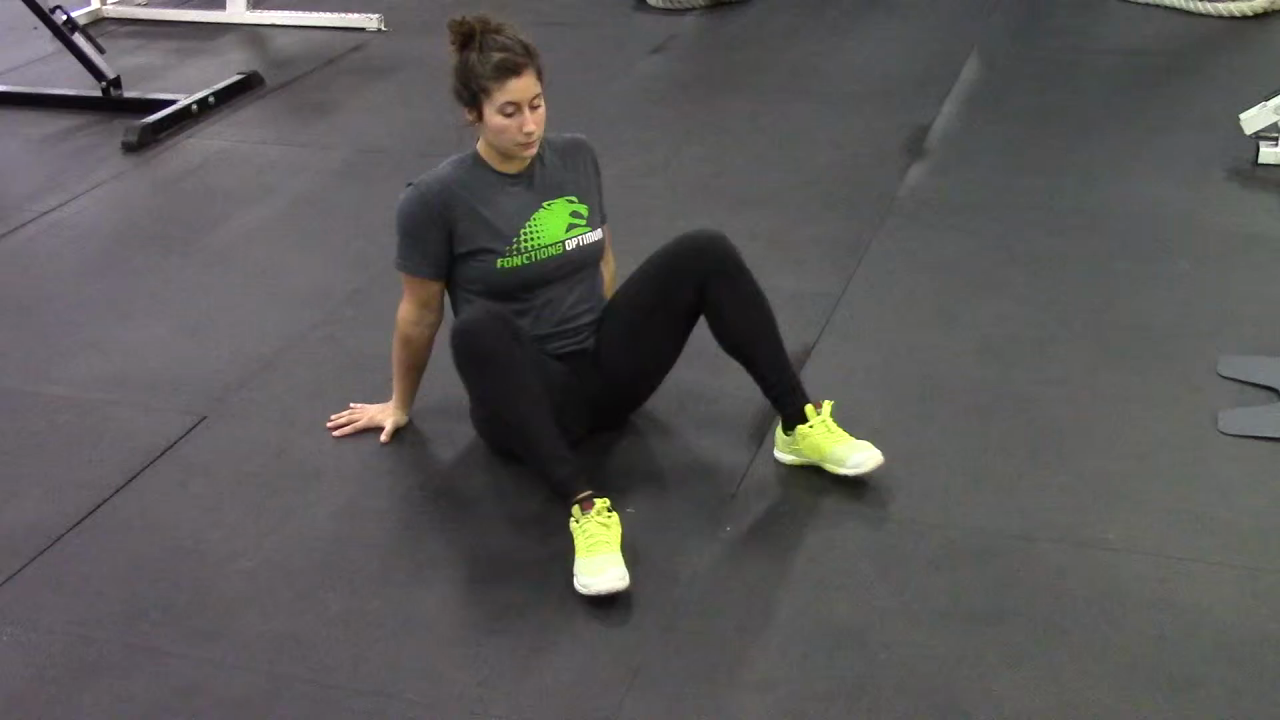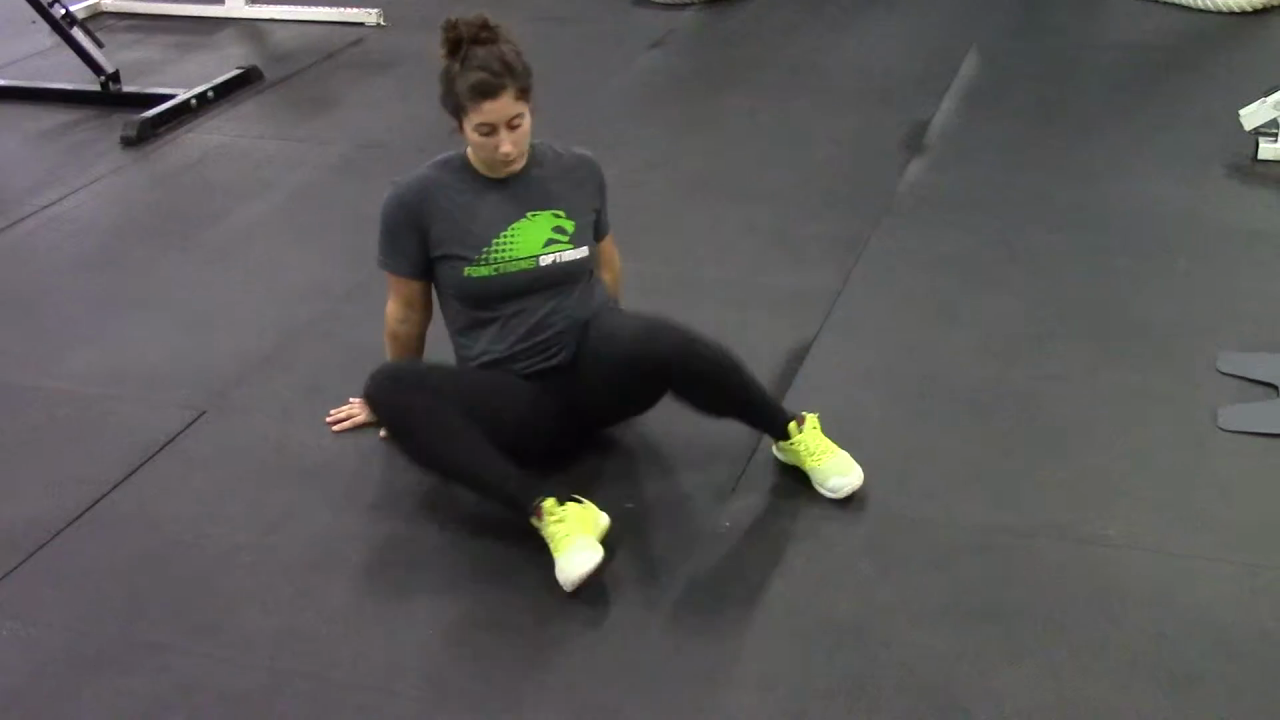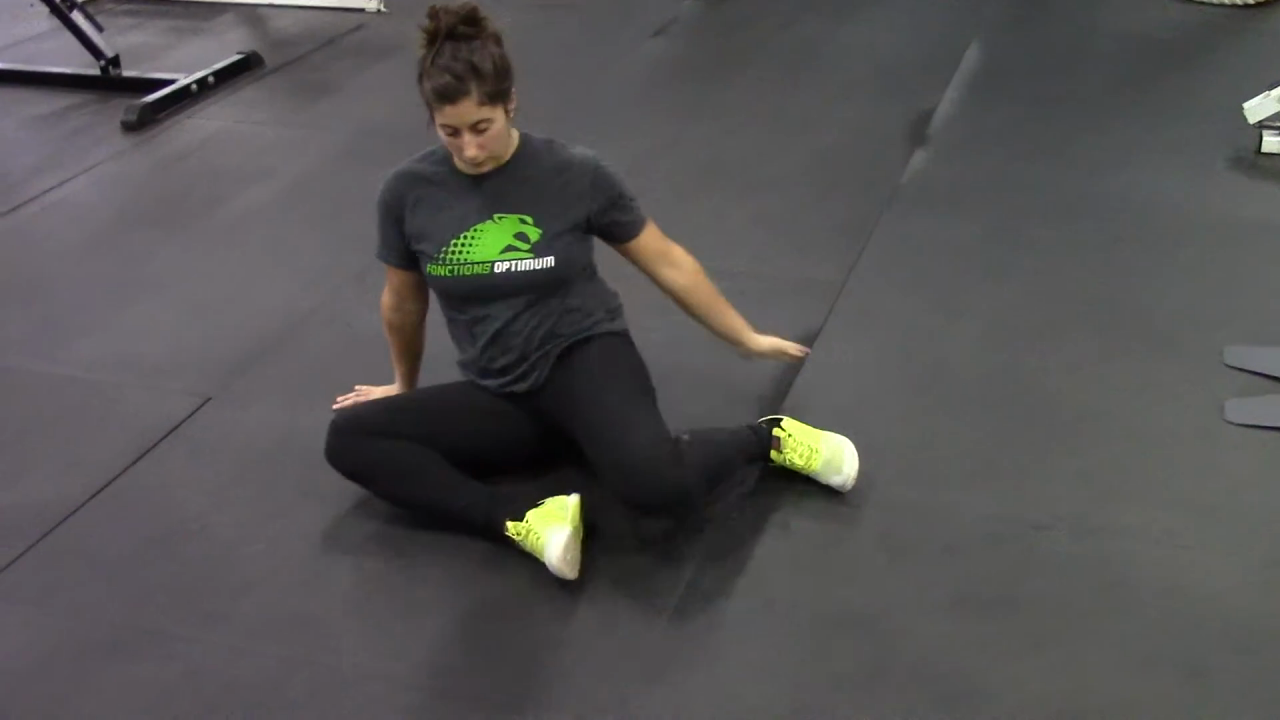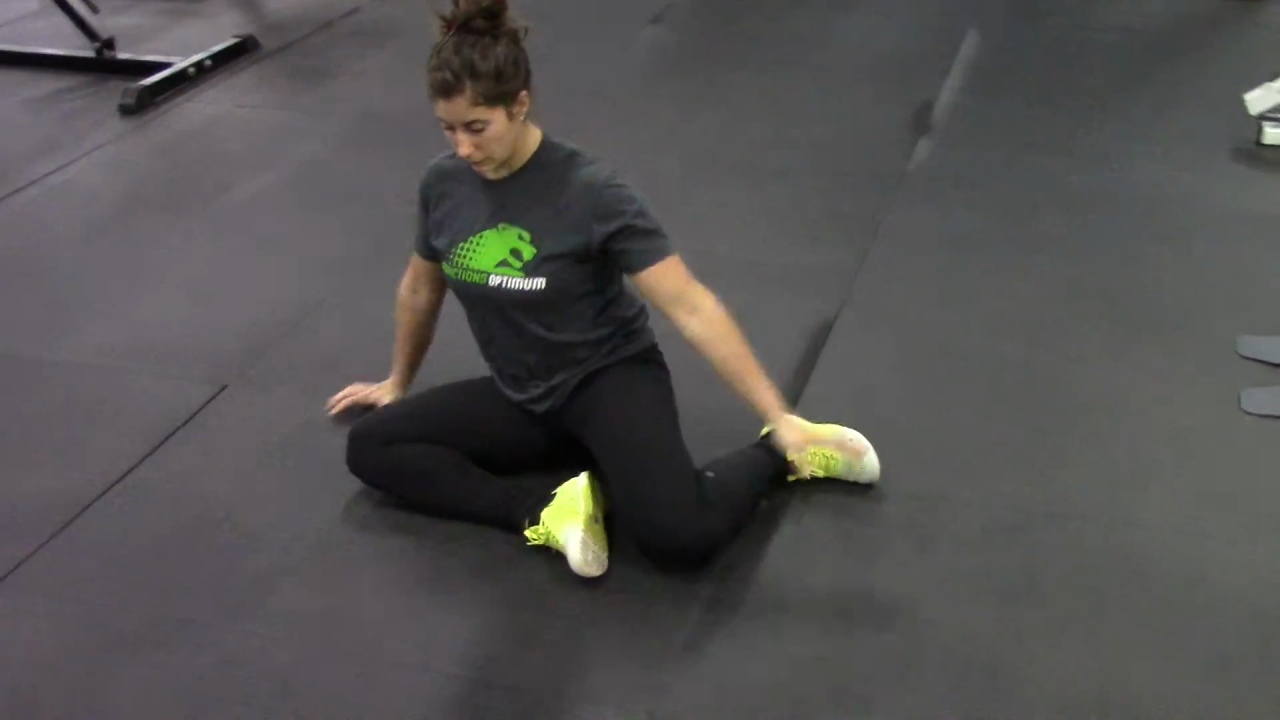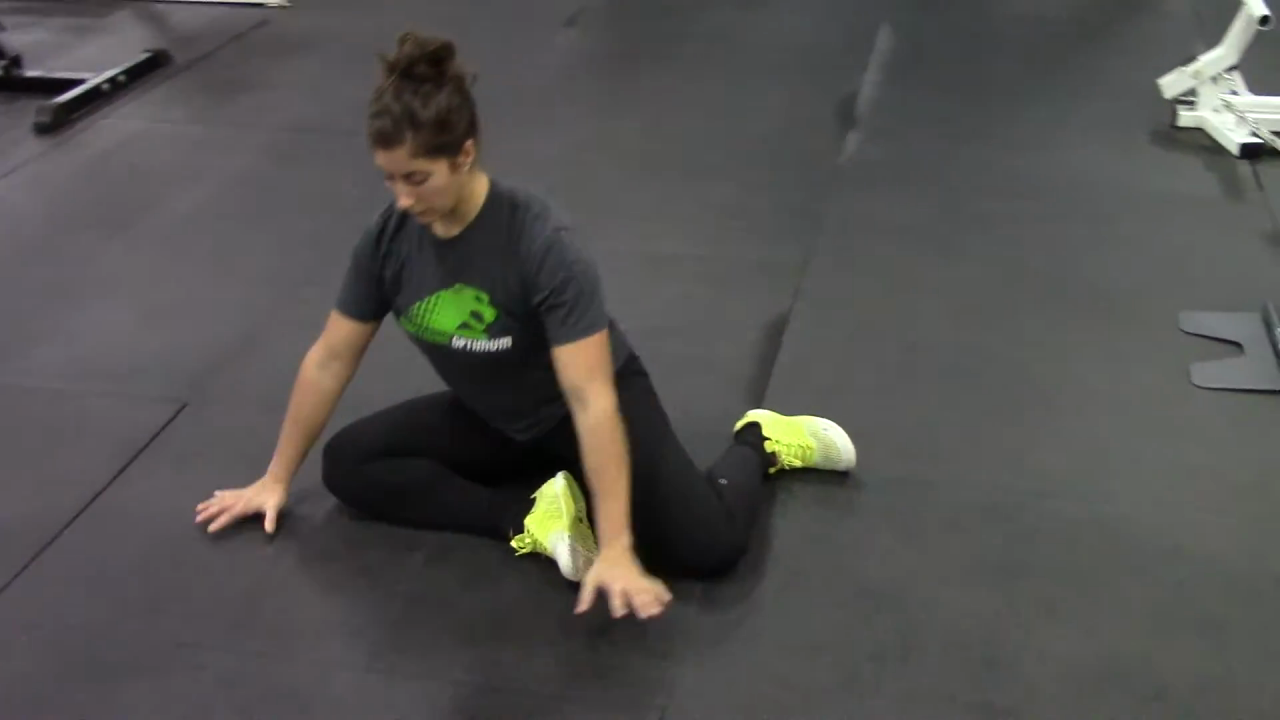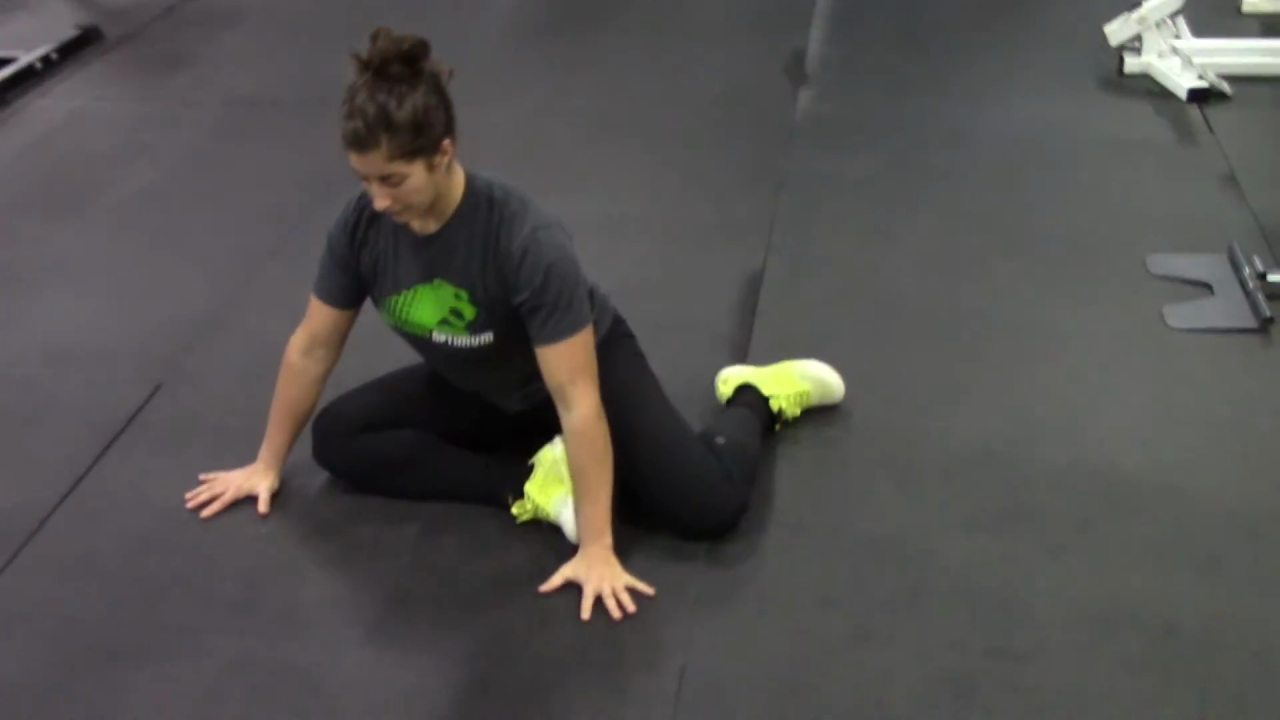
dt=0.4s
person 1, frame 1
left shoulder: (576, 156)
right shoulder: (437, 199)
right elbow: (419, 313)
right wrist: (400, 404)
left hip: (608, 369)
right hip: (528, 393)
left knee: (705, 252)
right knee: (479, 329)
left ankle: (801, 426)
right ankle: (585, 507)
person 1, frame 2
left shoulder: (576, 171)
right shoulder: (419, 200)
right elbow: (406, 312)
right wrist: (405, 398)
left hip: (590, 358)
right hip: (511, 396)
left knee: (658, 345)
right knee: (387, 387)
left ankle: (792, 430)
right ankle: (550, 513)
person 1, frame 3
left shoulder: (576, 174)
right shoulder: (408, 190)
left elbow: (666, 262)
right elbow: (402, 300)
left wrist: (748, 339)
right wrist: (404, 384)
left hip: (584, 357)
right hip: (500, 395)
left knee: (654, 483)
right knee: (350, 439)
left ankle: (769, 439)
right ankle: (523, 515)
person 1, frame 4
left shoulder: (591, 193)
right shoulder: (443, 184)
left elbow: (691, 305)
right elbow: (420, 288)
left wrist: (775, 417)
right wrist: (397, 383)
left hip: (609, 379)
right hip: (521, 400)
left knee: (682, 536)
right knee: (372, 448)
left ankle: (785, 444)
right ankle: (545, 509)
person 1, frame 5
left shoulder: (546, 247)
right shoulder: (388, 238)
left elbow: (592, 403)
right elbow: (329, 361)
left wrist: (617, 549)
right wrist: (276, 479)
left hip: (587, 400)
right hip: (493, 423)
left knee: (707, 545)
right knee: (346, 465)
left ankle: (759, 444)
right ankle: (528, 516)
person 1, frame 6
left shoulder: (527, 241)
right shoulder: (362, 224)
left elbow: (576, 402)
right elbow: (311, 348)
left wrist: (597, 548)
right wrist: (268, 462)
left hip: (585, 365)
right hip: (474, 391)
left knee: (708, 506)
right knee: (336, 437)
left ankle: (755, 397)
right ankle: (530, 481)
